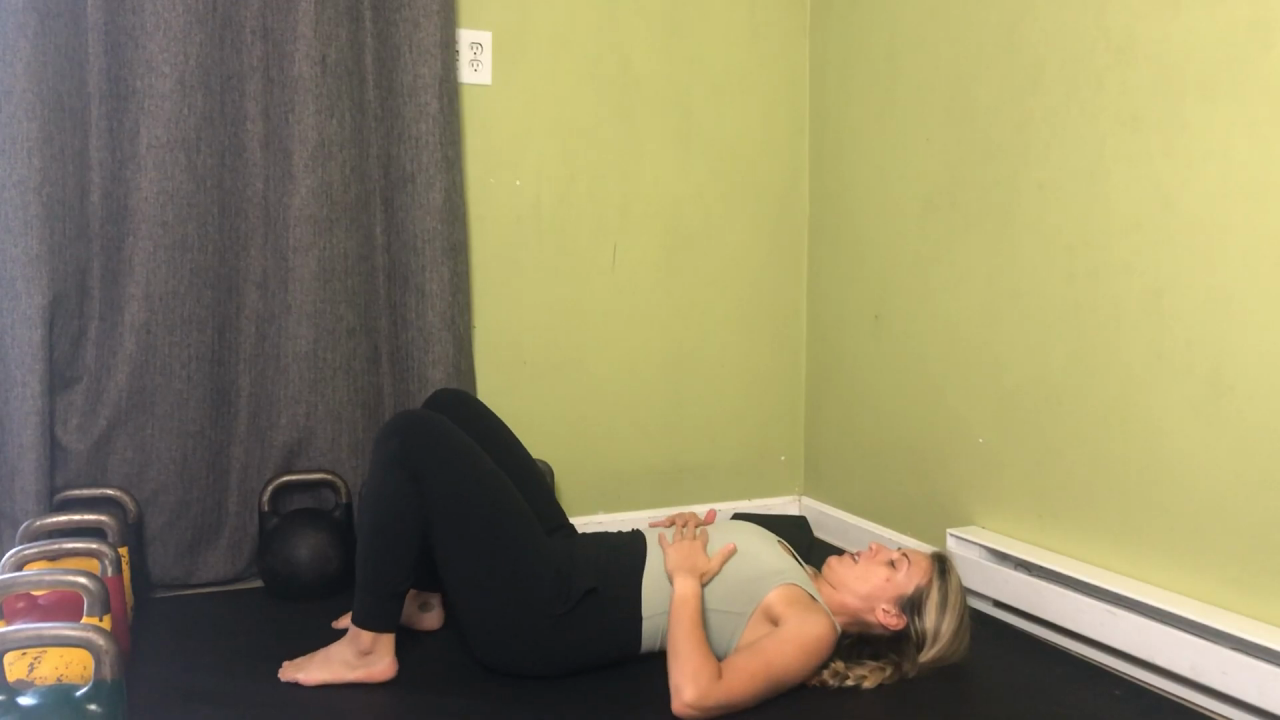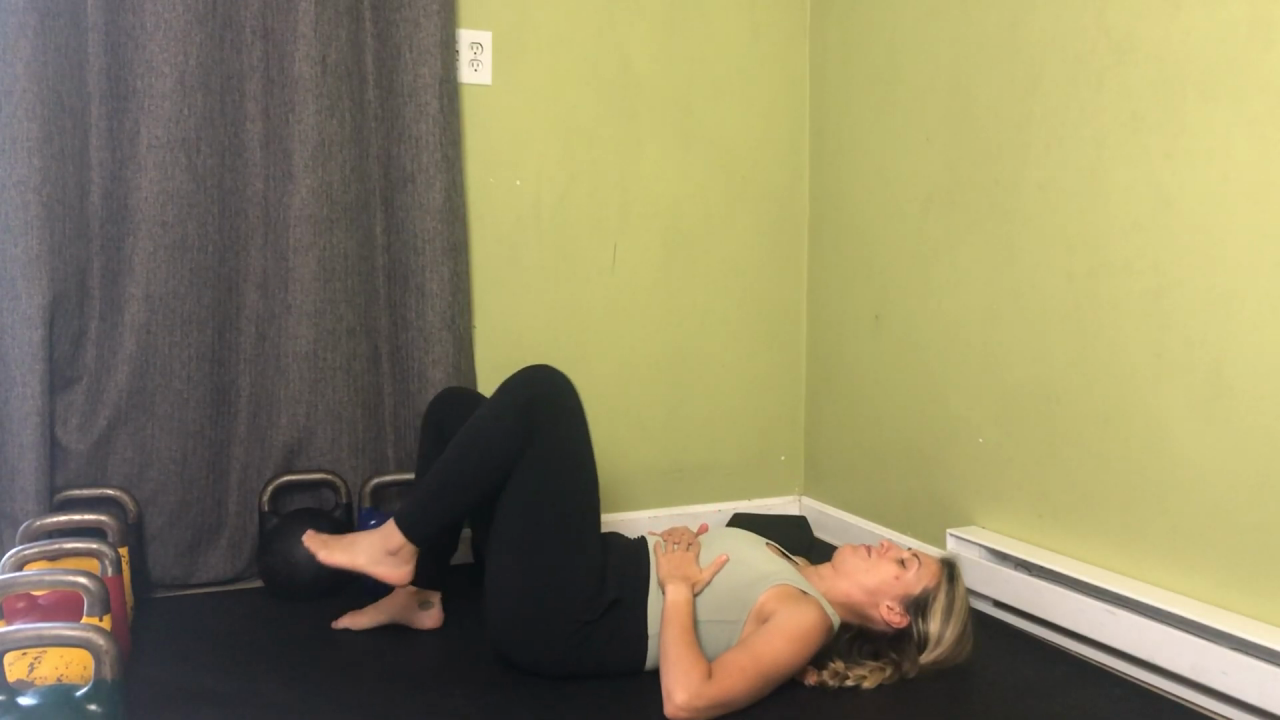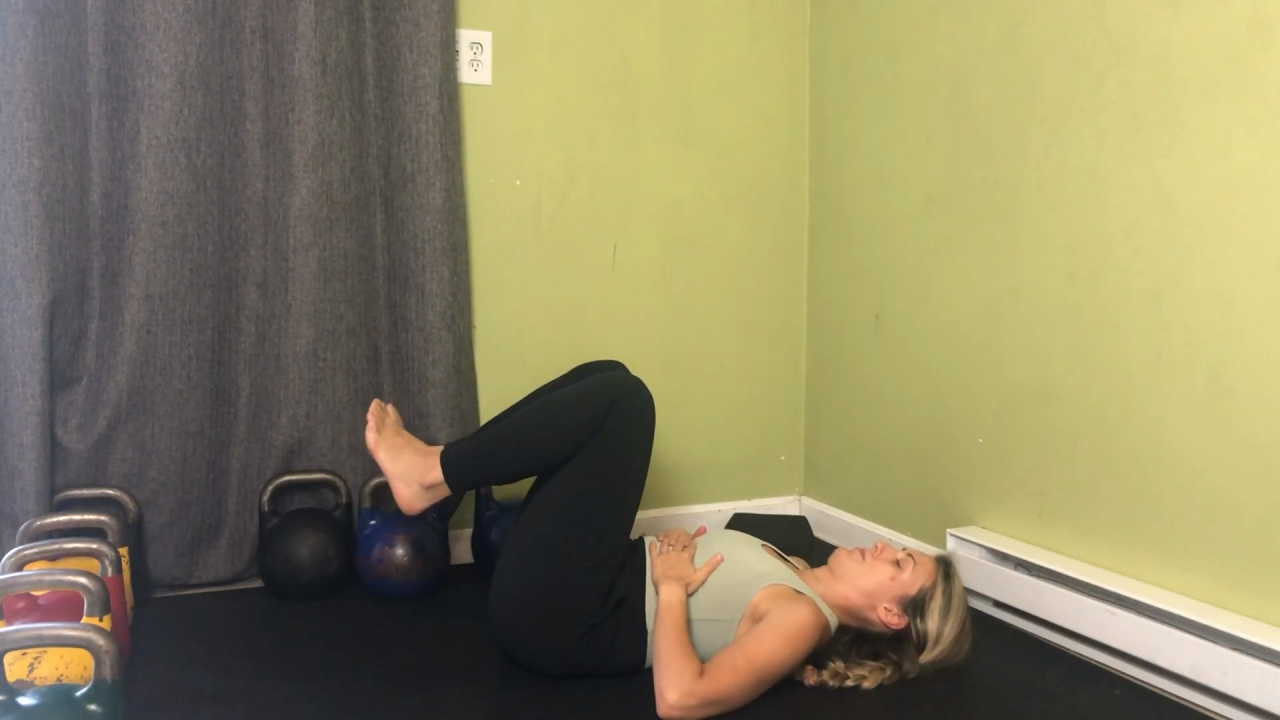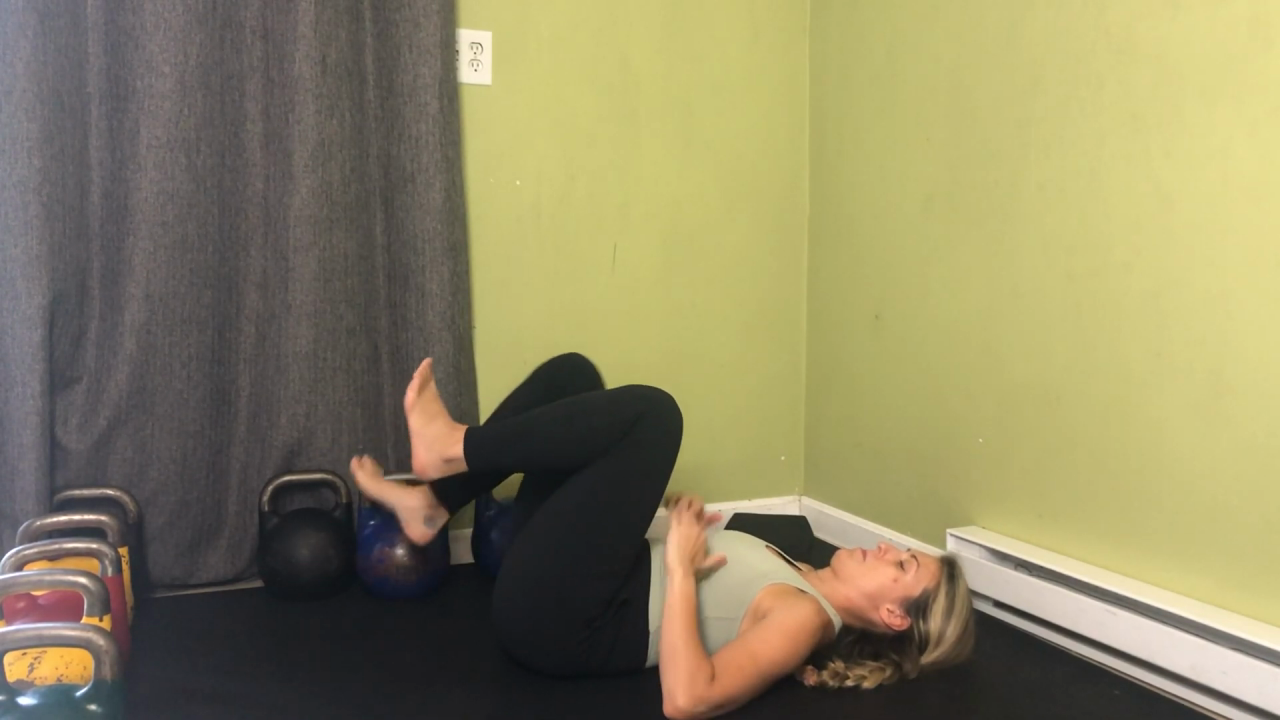
dt=0.7s
person 1, frame 1
left shoulder: (812, 629)
right shoulder: (800, 582)
left wrist: (686, 579)
right wrist: (689, 534)
left hip: (540, 615)
right hip: (570, 563)
left knee: (408, 439)
right knee: (448, 408)
left ankle: (368, 646)
right ankle: (421, 596)
person 1, frame 2
left shoulder: (807, 621)
right shoulder: (799, 577)
left wrist: (677, 586)
right wrist: (679, 547)
left hip: (554, 619)
right hip: (609, 570)
left knee: (540, 391)
right knee: (454, 408)
left ankle: (396, 546)
right ankle: (417, 597)
person 1, frame 3
left shoulder: (802, 619)
right shoulder: (797, 578)
left wrist: (673, 586)
right wrist: (674, 552)
left hip: (554, 615)
right hip: (584, 589)
left knee: (622, 400)
right knee: (610, 380)
left ankle: (432, 478)
right ankle: (440, 463)
person 1, frame 4
left shoulder: (805, 619)
right shoulder: (798, 578)
left wrist: (678, 569)
right wrist: (681, 528)
left hip: (553, 618)
right hip: (587, 583)
left knee: (652, 414)
right knee: (572, 374)
left ankle: (450, 451)
right ankle: (429, 501)
